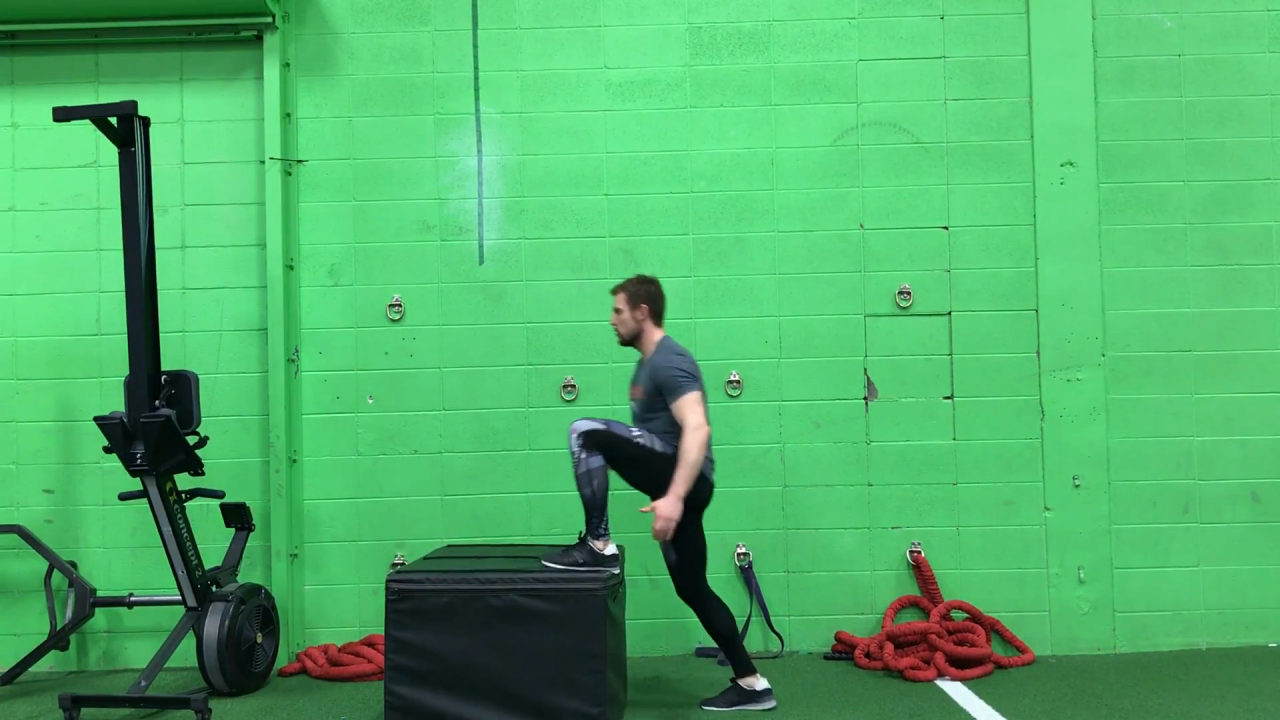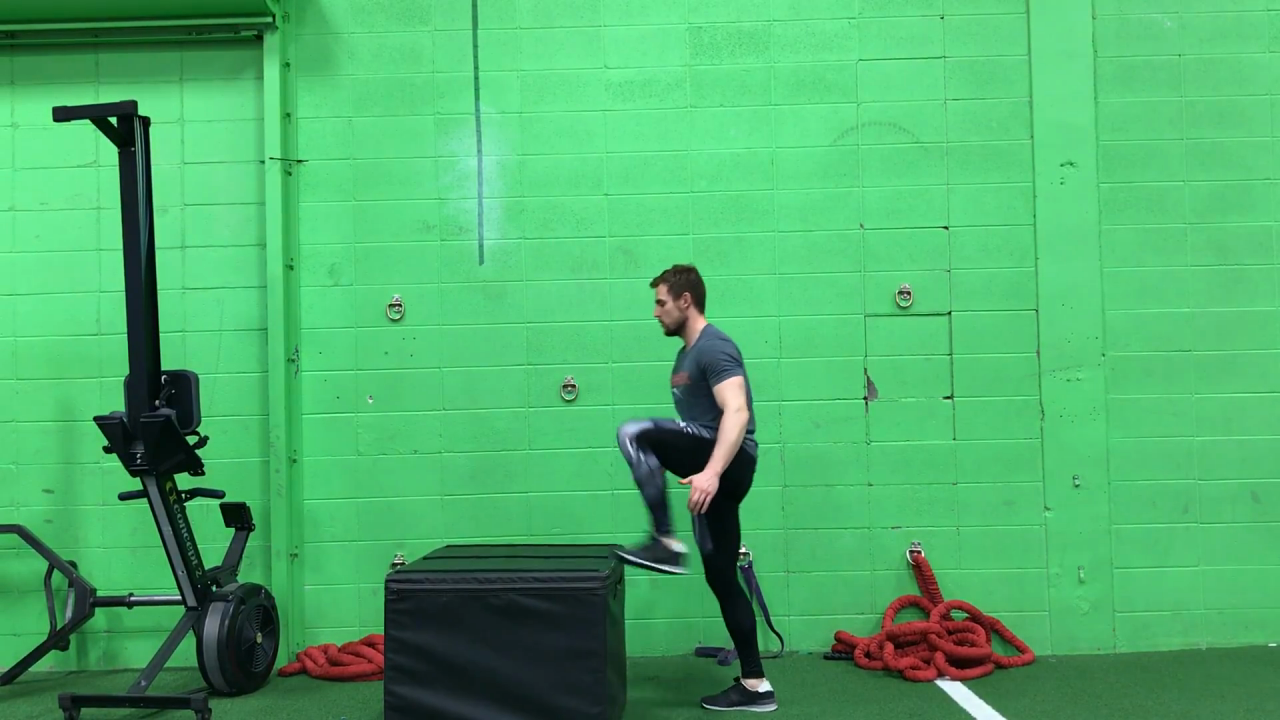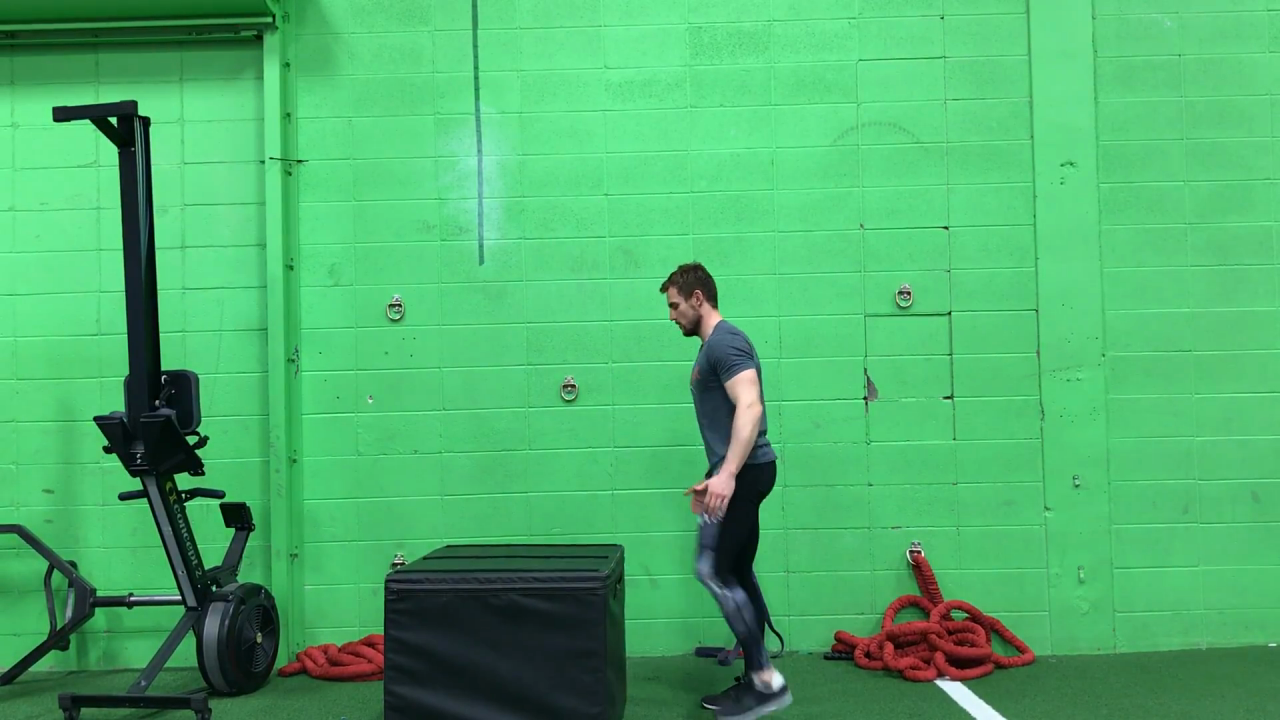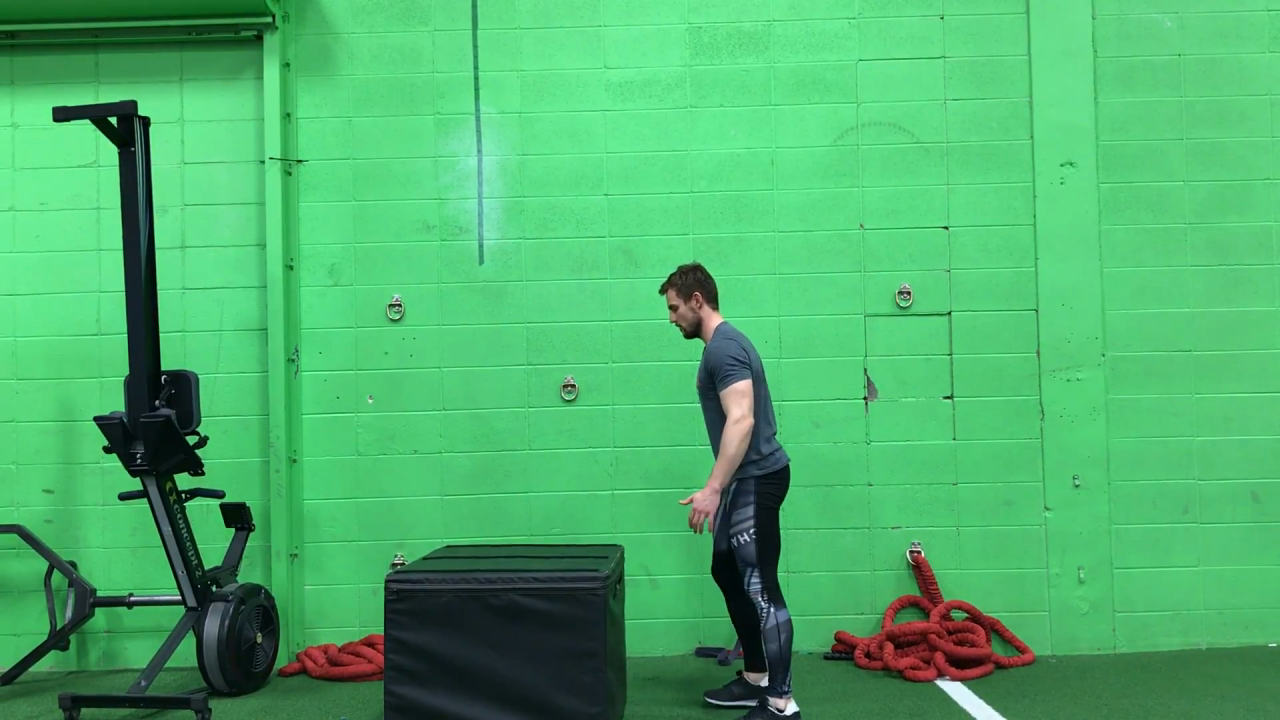
dt=0.3s
person 1, frame 1
left shoulder: (670, 362)
right shoulder: (647, 363)
left elbow: (696, 430)
left wrist: (672, 497)
right wrist: (609, 460)
left hip: (684, 480)
right hip: (682, 479)
left knee: (584, 433)
right knee: (692, 587)
left ankle: (597, 547)
right ankle: (751, 683)
person 1, frame 2
left shoulder: (713, 347)
right shoulder: (688, 353)
left elbow: (737, 412)
left wrist: (710, 472)
right wrist: (663, 460)
left hip: (723, 465)
right hip: (715, 469)
left knee: (634, 433)
right knee: (721, 578)
left ankle: (666, 543)
right ankle: (755, 685)
person 1, frame 3
left shoulder: (725, 342)
right shoulder: (713, 346)
left elbow: (750, 408)
left wrist: (727, 474)
right wrist: (716, 476)
left hip: (743, 472)
right hip: (734, 472)
left knee: (714, 569)
right knee: (735, 575)
left ankle: (766, 678)
right ankle: (755, 680)
person 1, frame 4
left shoulder: (723, 347)
right shoulder: (724, 345)
left elbow: (742, 422)
left wrist: (712, 489)
right wrist: (719, 486)
left hip: (756, 480)
right hip: (746, 479)
left knee: (759, 587)
right knee: (726, 574)
right ankle: (755, 678)
